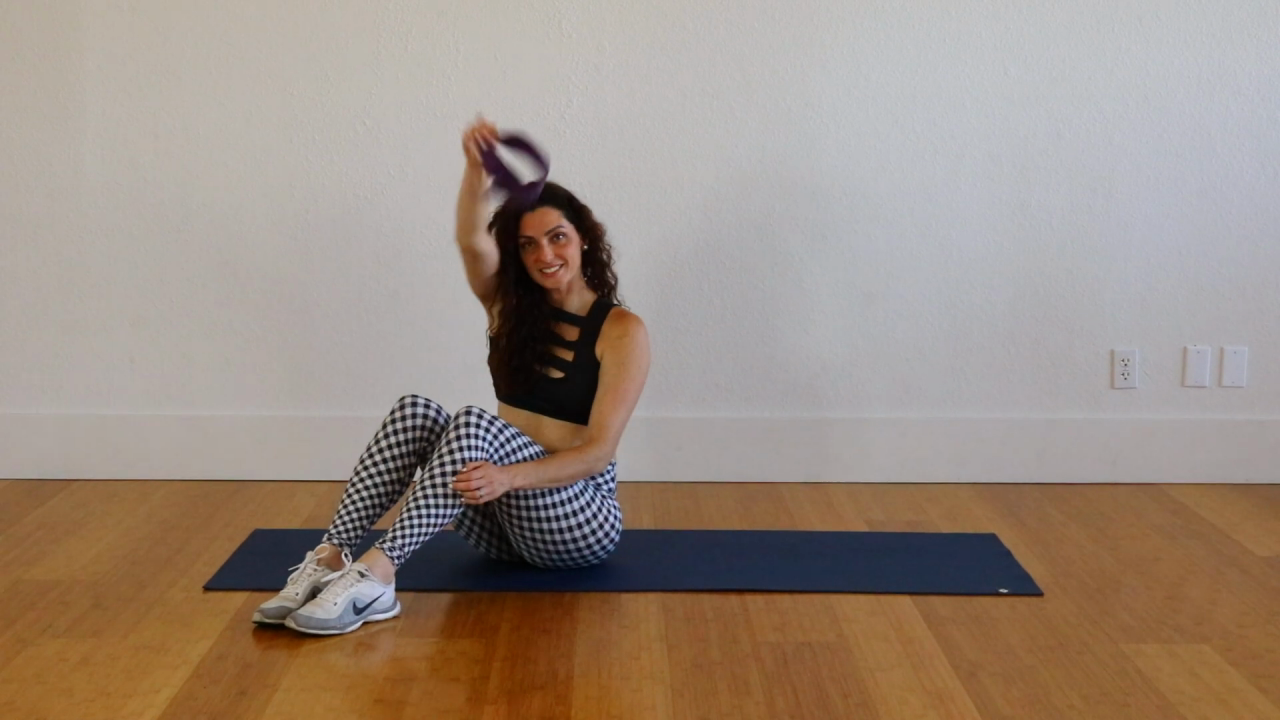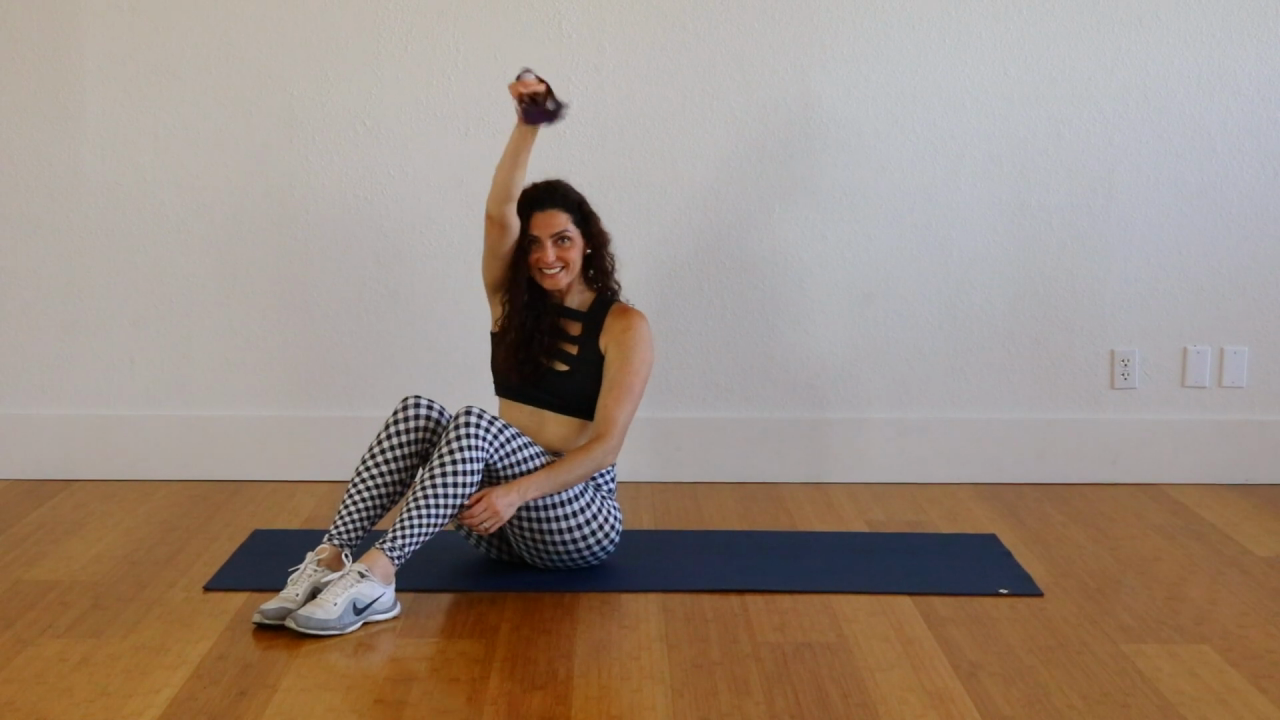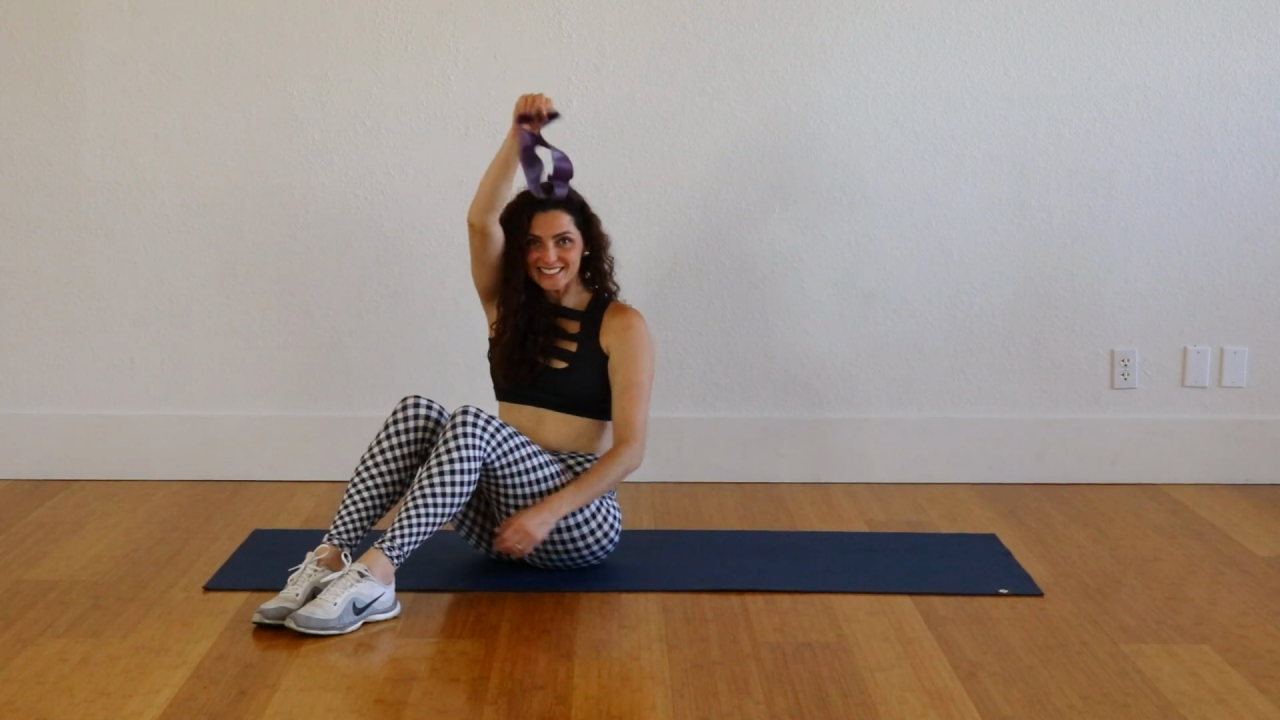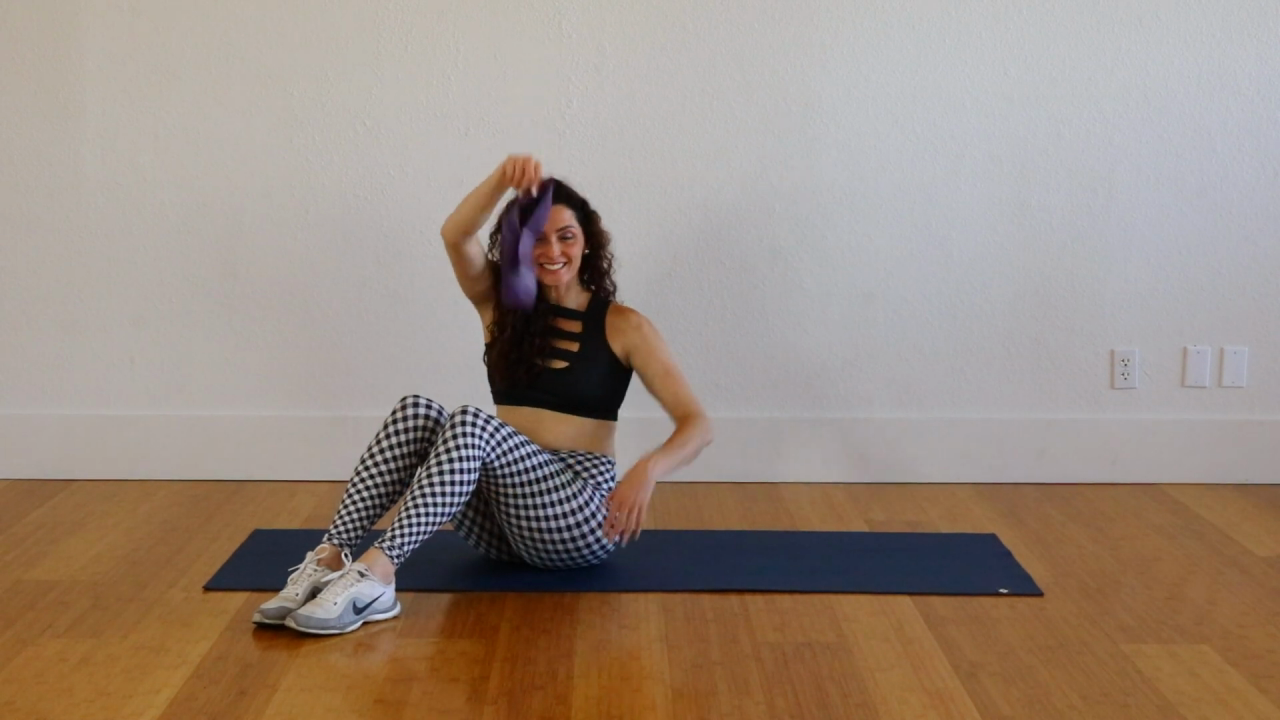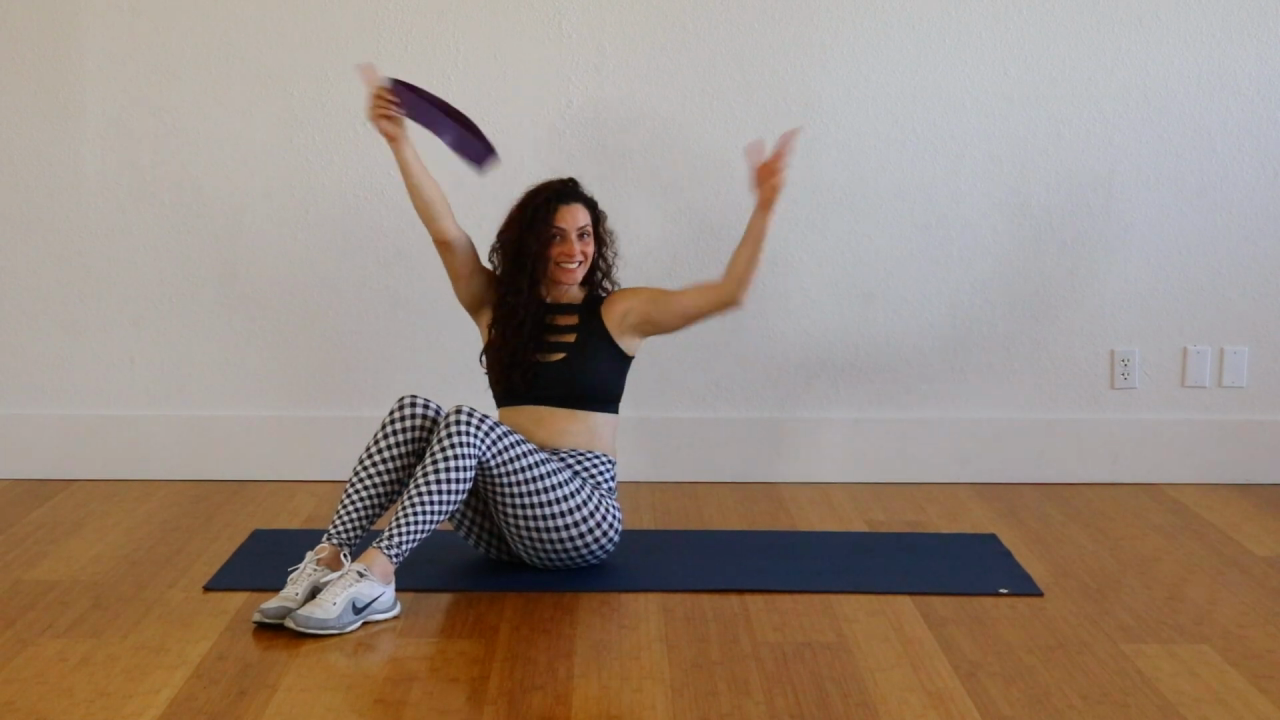
dt=0.3s
person 1, frame 1
left shoulder: (623, 331)
right shoulder: (510, 305)
left elbow: (598, 451)
right elbow: (473, 240)
left wrist: (509, 477)
right wrist: (476, 168)
left hip: (580, 520)
right hip: (503, 514)
left knee: (475, 425)
right knee: (415, 411)
left ankle: (378, 573)
right ankle: (330, 558)
person 1, frame 2
left shoulder: (624, 326)
right shoulder: (511, 301)
left elbow: (606, 445)
right elbow: (501, 214)
left wrist: (518, 491)
right wrist: (527, 123)
left hip: (581, 521)
right hip: (505, 517)
left knee: (474, 426)
right knee: (417, 411)
left ankle: (378, 573)
right ankle: (331, 558)
person 1, frame 3
left shoulder: (621, 326)
right shoulder: (507, 304)
left elbow: (630, 445)
right elbow: (482, 221)
left wrist: (549, 512)
right wrist: (518, 135)
left hip: (580, 519)
right hip: (505, 516)
left knee: (473, 424)
right knee: (417, 413)
left ankle: (377, 573)
right ankle: (329, 559)
person 1, frame 4
left shoulder: (623, 326)
right shoulder: (500, 304)
left elbow: (698, 424)
right elbow: (455, 238)
left wrist: (651, 465)
right wrist: (502, 180)
left hip: (580, 518)
right hip: (503, 520)
left knee: (471, 424)
right knee: (415, 411)
left ankle: (377, 575)
right ankle: (328, 560)
person 1, frame 5
left shoulder: (619, 313)
right shoulder: (497, 304)
left elbow: (728, 294)
right elbow: (448, 234)
left wrist: (764, 204)
right wrist: (401, 142)
left hip: (580, 521)
right hip: (501, 512)
left knee: (460, 426)
right knee: (412, 409)
left ankle: (376, 574)
right ankle: (330, 559)
